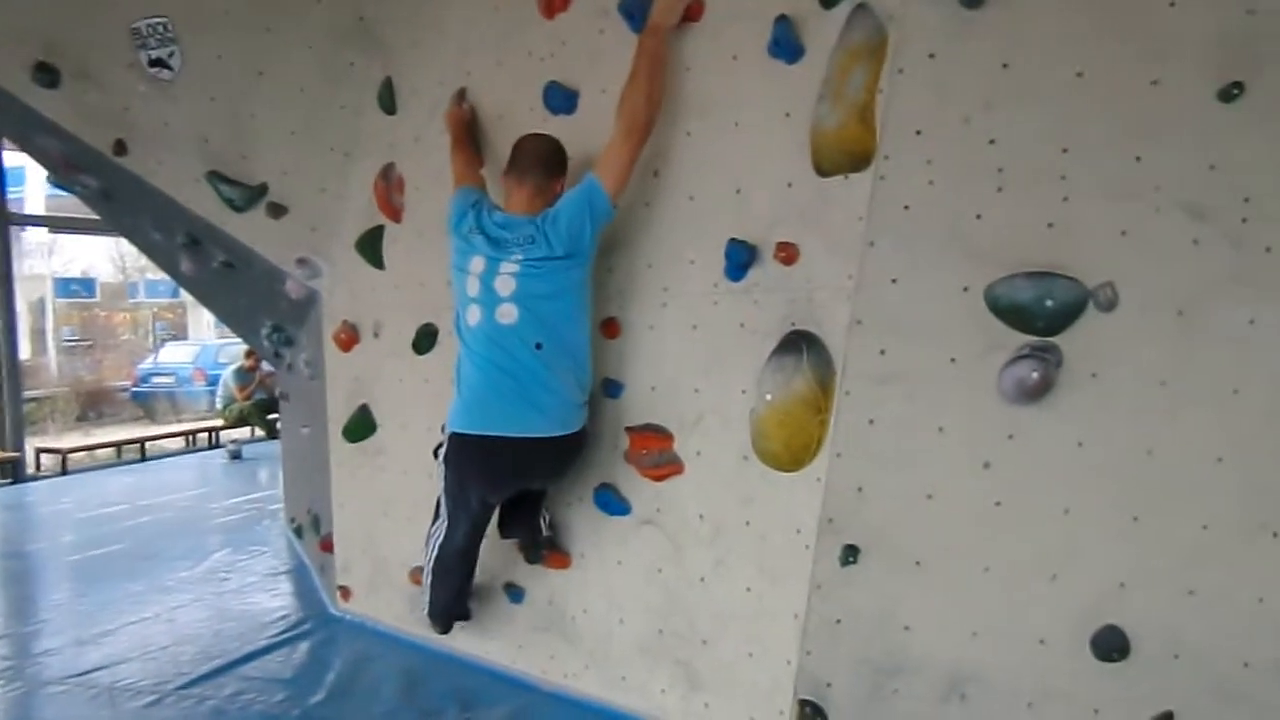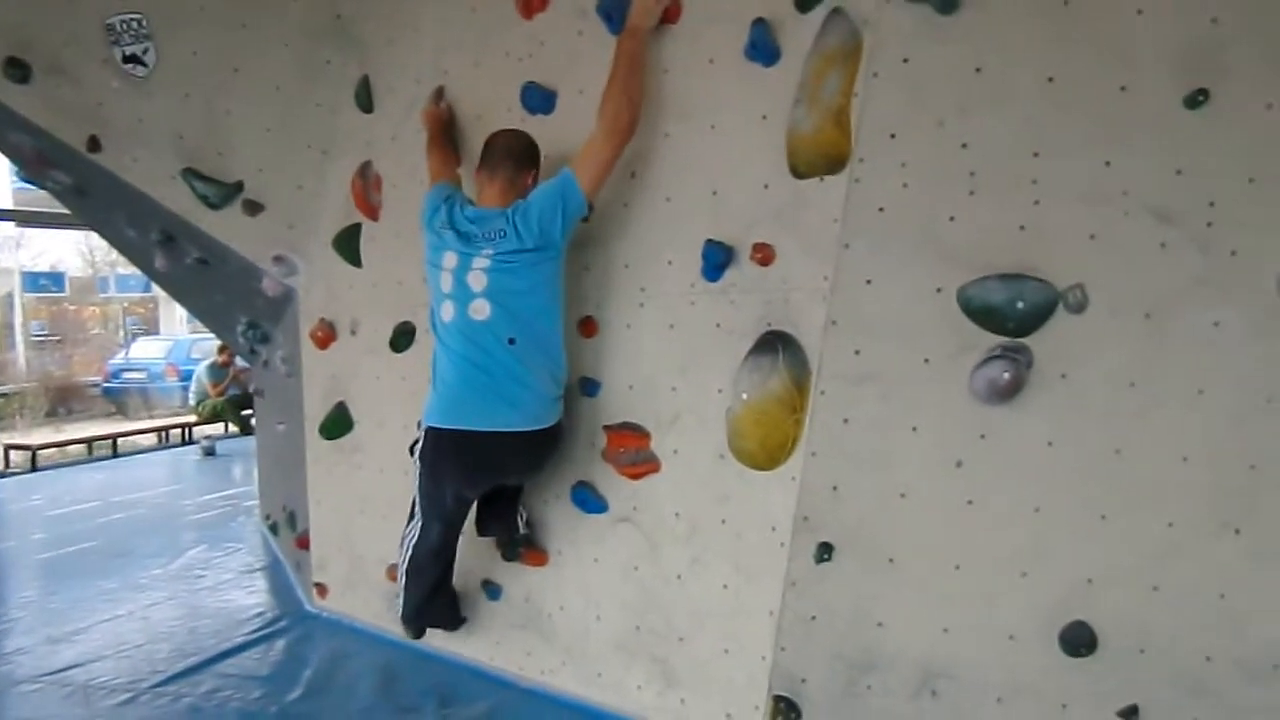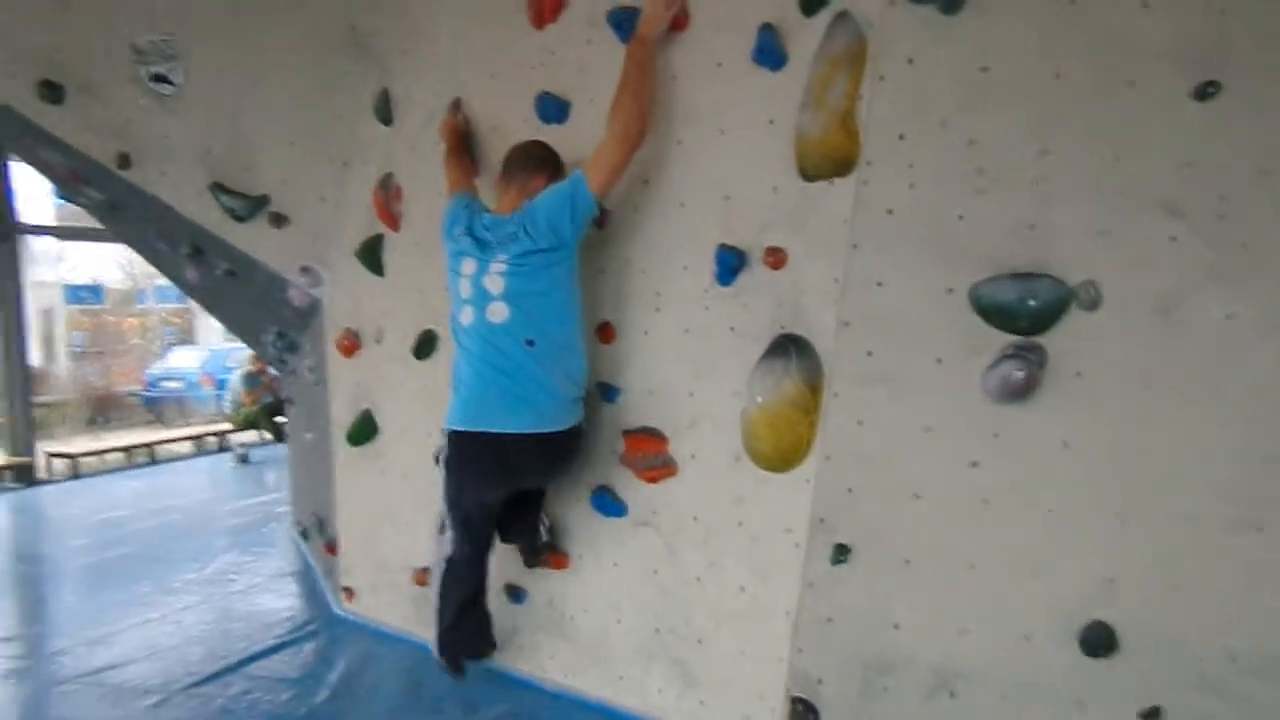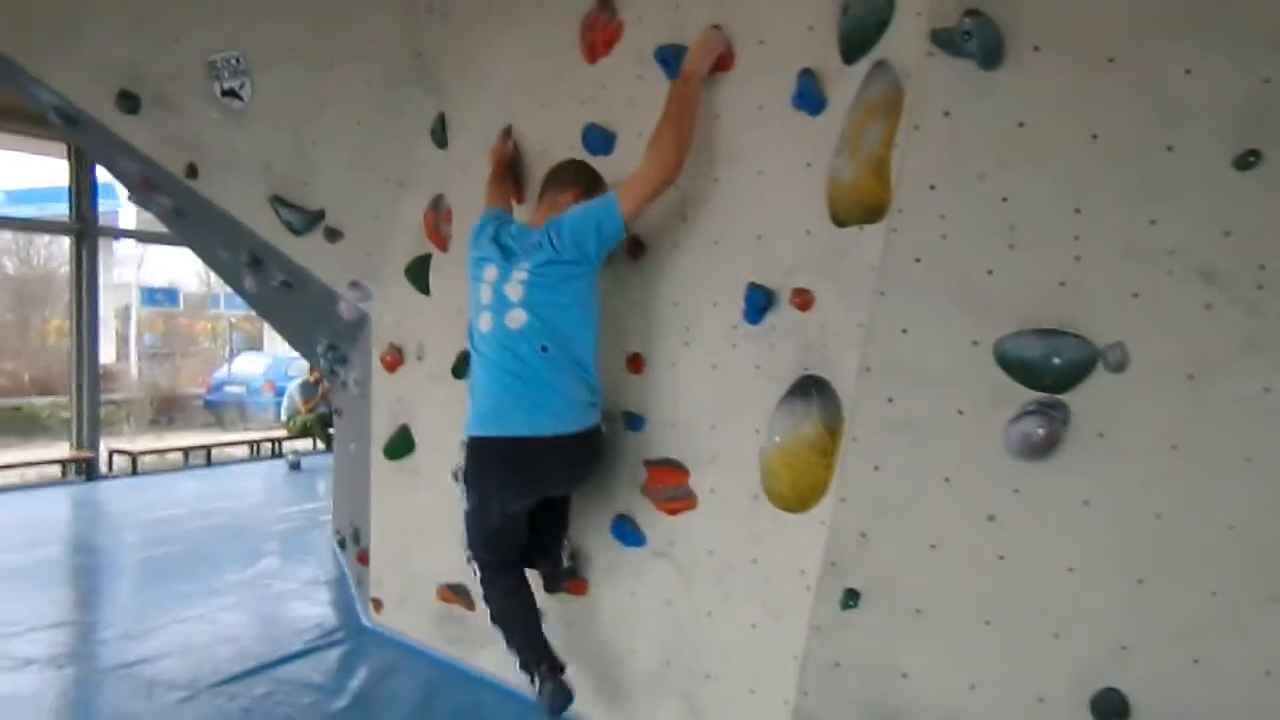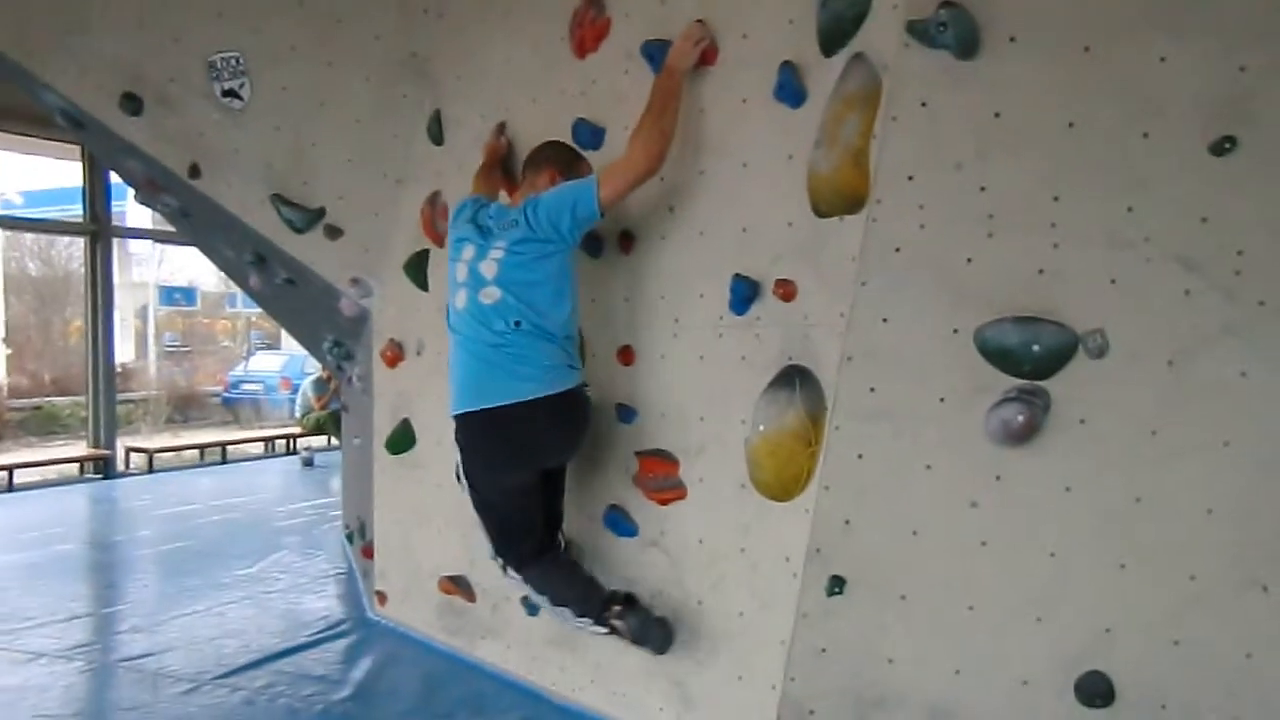
dt=0.3s
person 1, frame 1
left shoulder: (469, 227)
right shoulder: (568, 232)
left elbow: (466, 165)
right elbow: (632, 130)
left wrist: (461, 128)
left hip: (476, 441)
right hip: (556, 443)
left knee: (455, 531)
left ankle: (444, 610)
right ankle: (528, 526)
person 1, frame 2
left shoulder: (442, 222)
right shoulder: (539, 225)
left elbow: (441, 162)
right elbow: (614, 130)
left wrist: (438, 126)
left hip: (452, 435)
right hip: (531, 438)
left knee: (432, 529)
left ankle: (421, 614)
right ankle: (505, 523)
person 1, frame 3
left shoulder: (461, 230)
right shoulder: (551, 225)
left elbow: (461, 173)
right elbow: (624, 137)
left wrist: (456, 139)
left hip: (474, 440)
right hip: (552, 439)
left knee: (463, 543)
left ankle: (457, 646)
right ankle: (527, 532)
person 1, frame 4
left shoulder: (488, 240)
right shoulder: (573, 237)
left elbow: (499, 194)
right elbow: (661, 170)
left wrist: (500, 165)
right wrist: (690, 75)
left hip: (494, 447)
right hip: (569, 444)
left knee: (497, 565)
right ankle: (551, 560)
person 1, frame 5
left shoulder: (467, 222)
right shoulder: (550, 215)
left elbow: (487, 183)
right elbow: (644, 158)
left wrist: (492, 157)
right wrist: (674, 68)
left hip: (484, 422)
right hip: (554, 409)
left knee: (520, 550)
left ankle: (613, 612)
right ankle: (553, 549)
